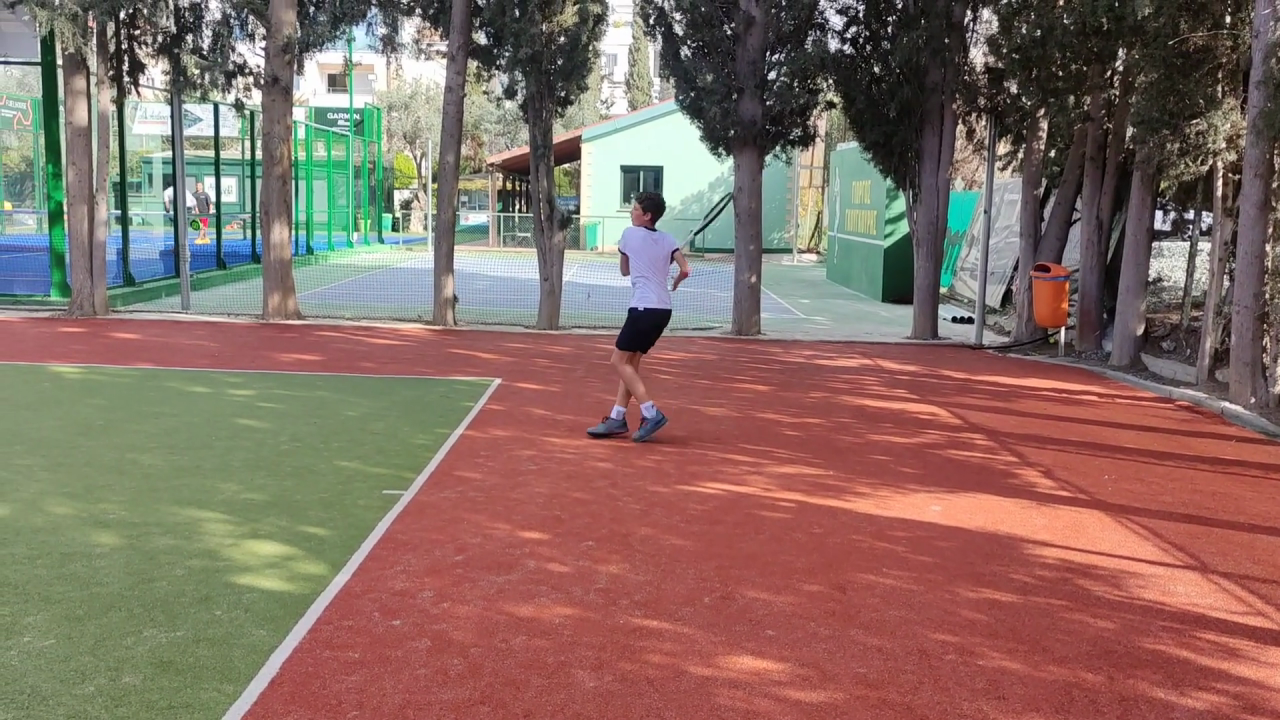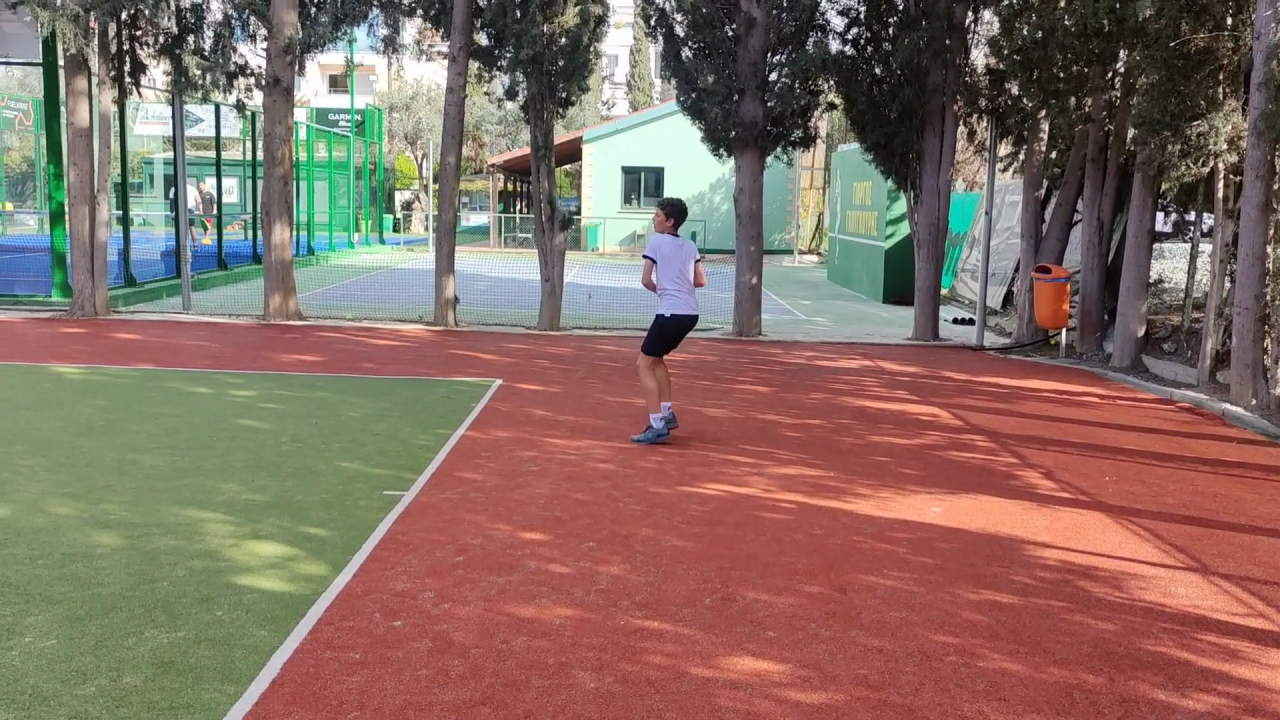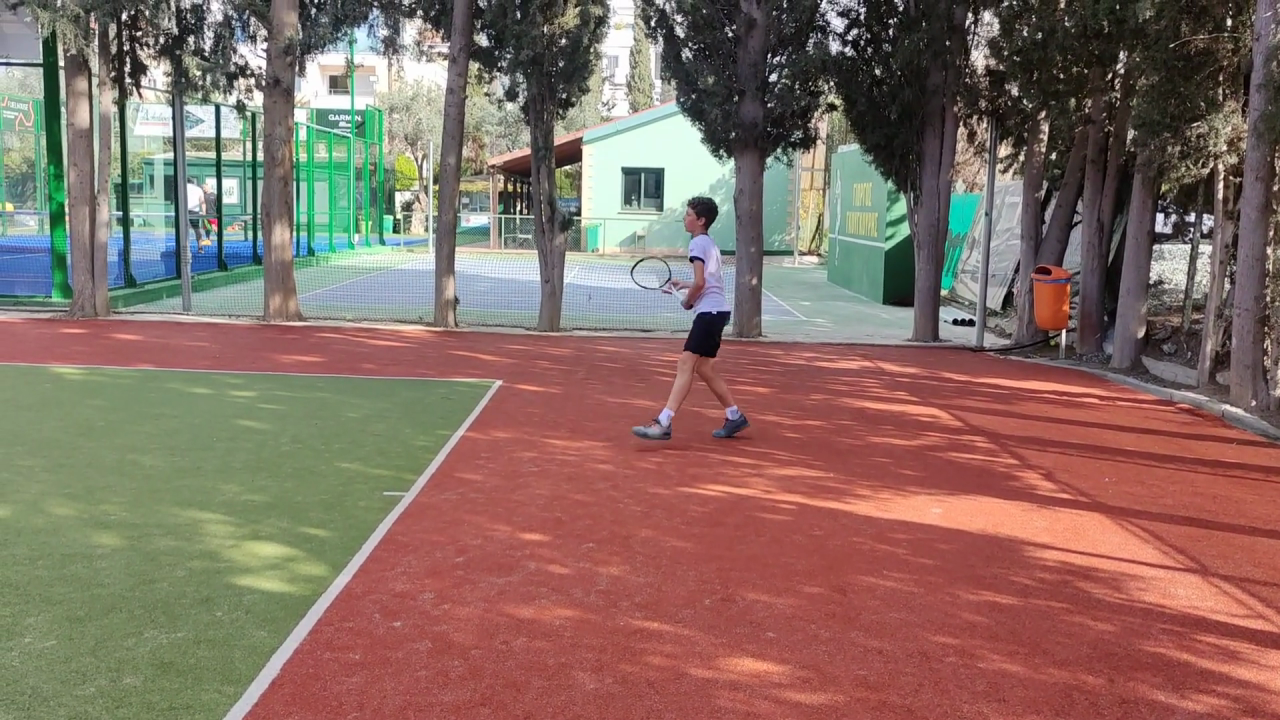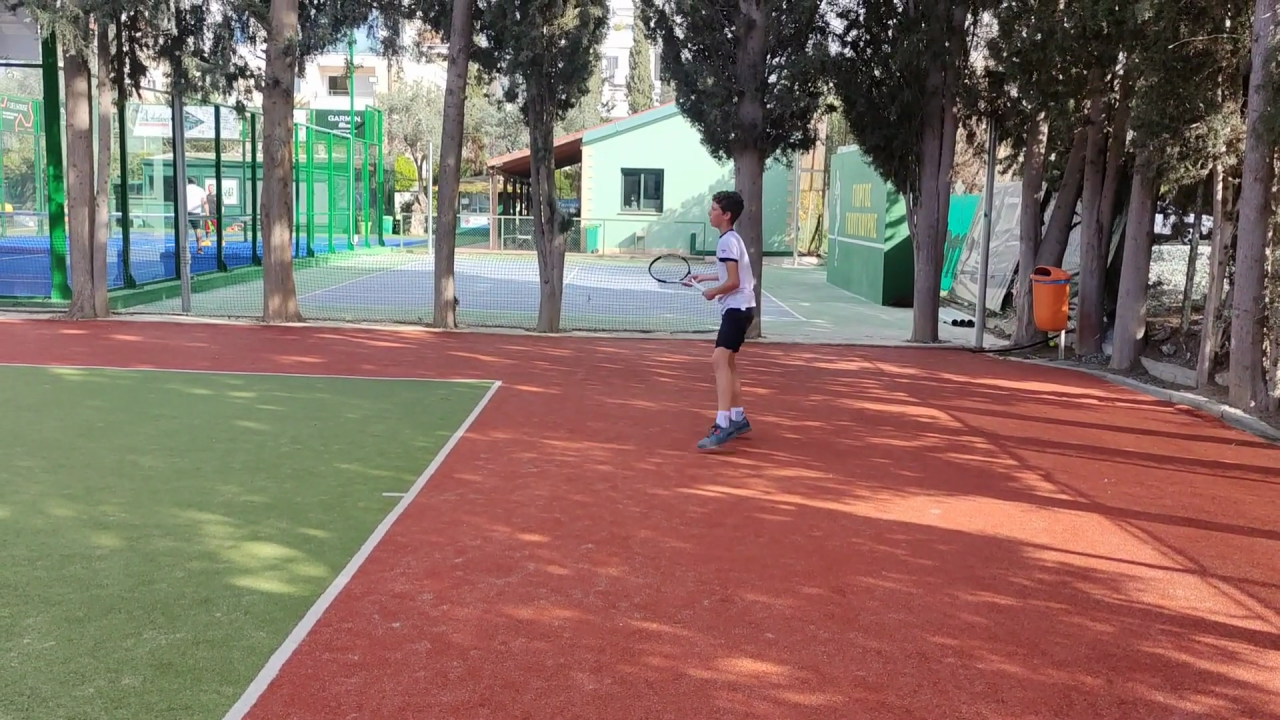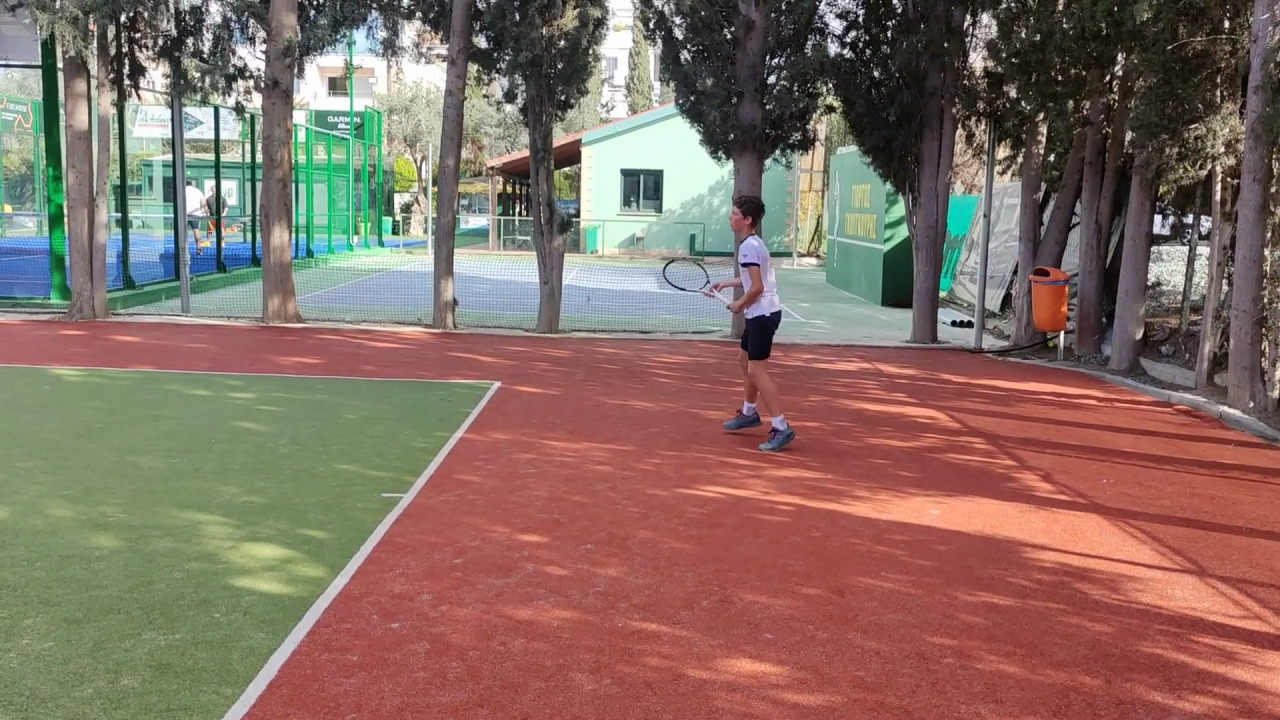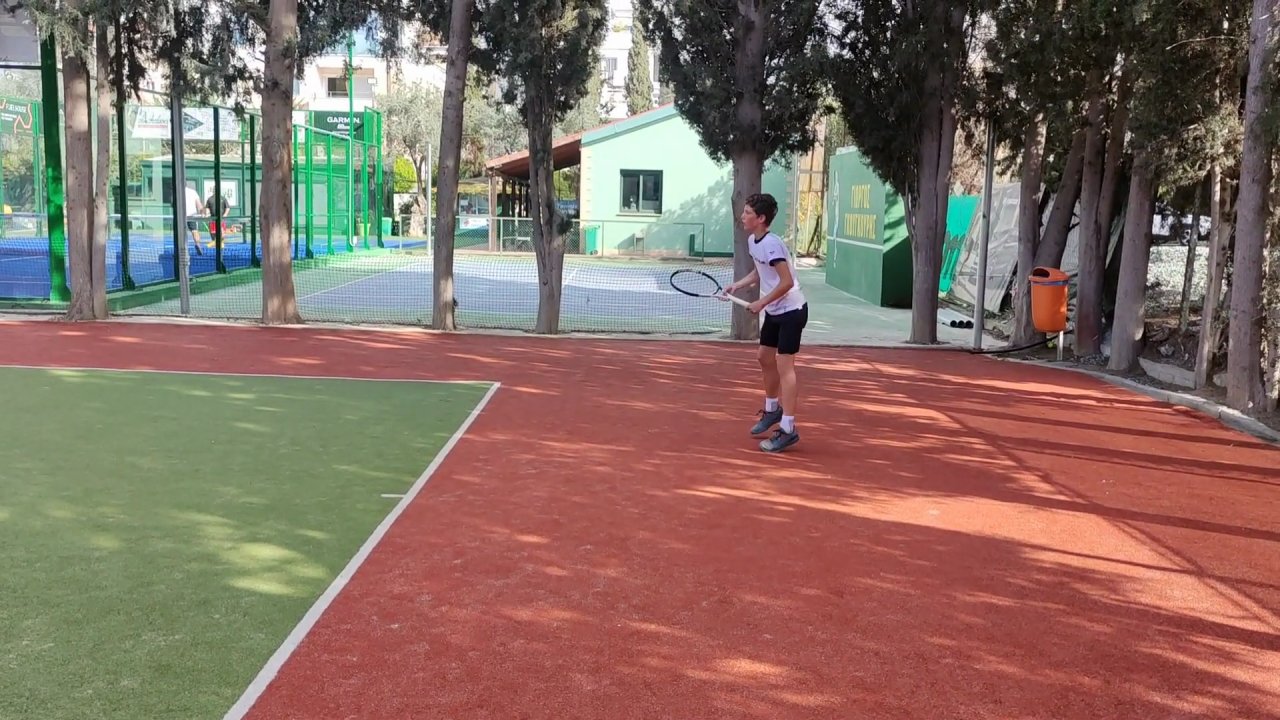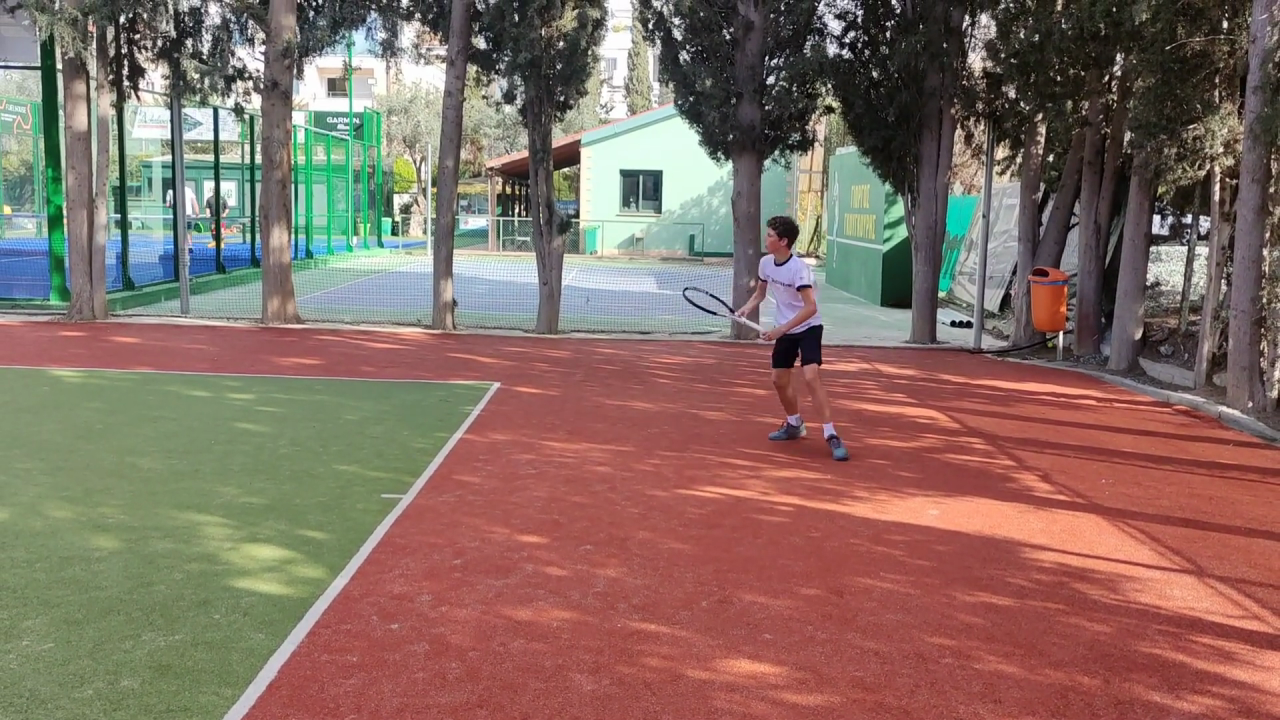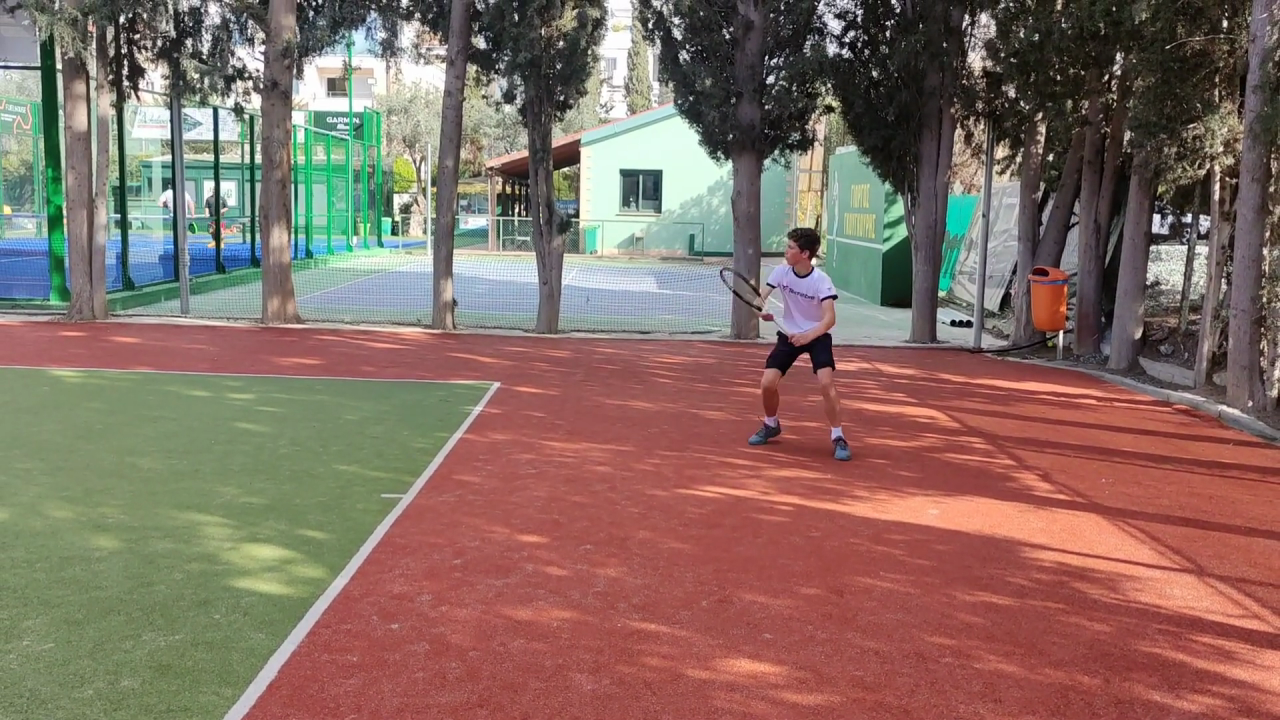
dt=0.2s
person 1, frame 1
left shoulder: (631, 235)
right shoulder: (668, 239)
left elbow: (625, 269)
right elbow: (685, 270)
right wrist: (676, 280)
left hip: (644, 309)
right hip: (663, 310)
left knee: (619, 360)
right knee: (630, 362)
left ankle: (651, 414)
right ankle: (615, 421)
person 1, frame 2
left shoulder: (656, 242)
right shoulder: (689, 246)
left elbow: (647, 280)
right elbow: (700, 281)
left hip: (672, 314)
right hip: (689, 314)
left knee: (645, 365)
right knee: (656, 361)
left ankle: (657, 426)
right ankle: (666, 413)
person 1, frame 3
left shoulder: (698, 244)
right shoulder: (709, 244)
left elbow: (699, 283)
left wrist: (687, 301)
right wrist: (683, 283)
left hip: (711, 311)
right hip: (716, 311)
left knee: (685, 365)
right knee: (703, 368)
left ankle: (662, 423)
right ankle: (735, 416)
person 1, frame 4
left shoulder: (727, 242)
right shoulder: (732, 239)
left elbow: (733, 281)
left wrist: (712, 293)
right wrist: (705, 276)
left hip: (737, 308)
right hip: (737, 308)
left knee: (719, 361)
right knee: (725, 363)
left ankle: (723, 424)
right ankle: (735, 418)
person 1, frame 5
left shoulder: (750, 247)
right shoulder: (749, 244)
left elbow: (758, 287)
left wrist: (739, 304)
right wrist: (726, 283)
left hip: (764, 314)
right hip: (756, 314)
left knee: (756, 370)
right knee: (745, 362)
left ankle: (781, 429)
right ankle: (749, 413)
person 1, frame 6
left shoulder: (773, 244)
right shoulder: (752, 242)
left elbow: (788, 281)
left wrist: (762, 302)
right wrist: (737, 285)
left hip: (792, 310)
right hip: (773, 310)
left knee: (785, 367)
right knee: (765, 358)
left ankle: (786, 430)
right ankle: (772, 410)
person 1, frame 7
left shoulder: (799, 268)
right shoulder: (766, 263)
left elbow: (810, 308)
right elbow: (760, 291)
left wrist: (780, 329)
right wrist: (747, 307)
left hip: (808, 328)
right hip: (784, 330)
left knee: (812, 377)
right knee: (780, 381)
left ankle: (831, 436)
right ankle: (794, 424)
person 1, frame 8
left shoulder: (822, 280)
right shoulder: (781, 271)
left elbow: (830, 318)
right elbow: (762, 297)
left wrist: (809, 335)
right wrist: (763, 310)
left hip: (817, 336)
right hip: (789, 335)
left knee: (826, 383)
right knee: (768, 383)
left ankle: (838, 438)
right ankle: (771, 425)
